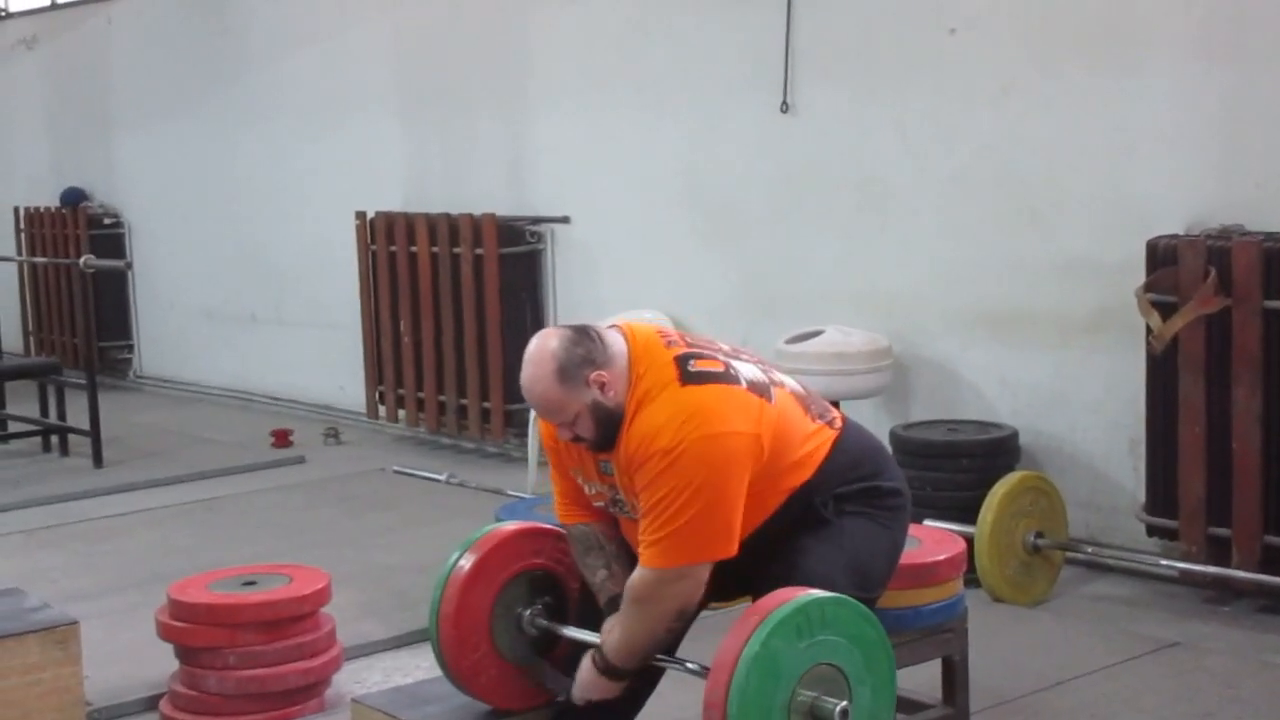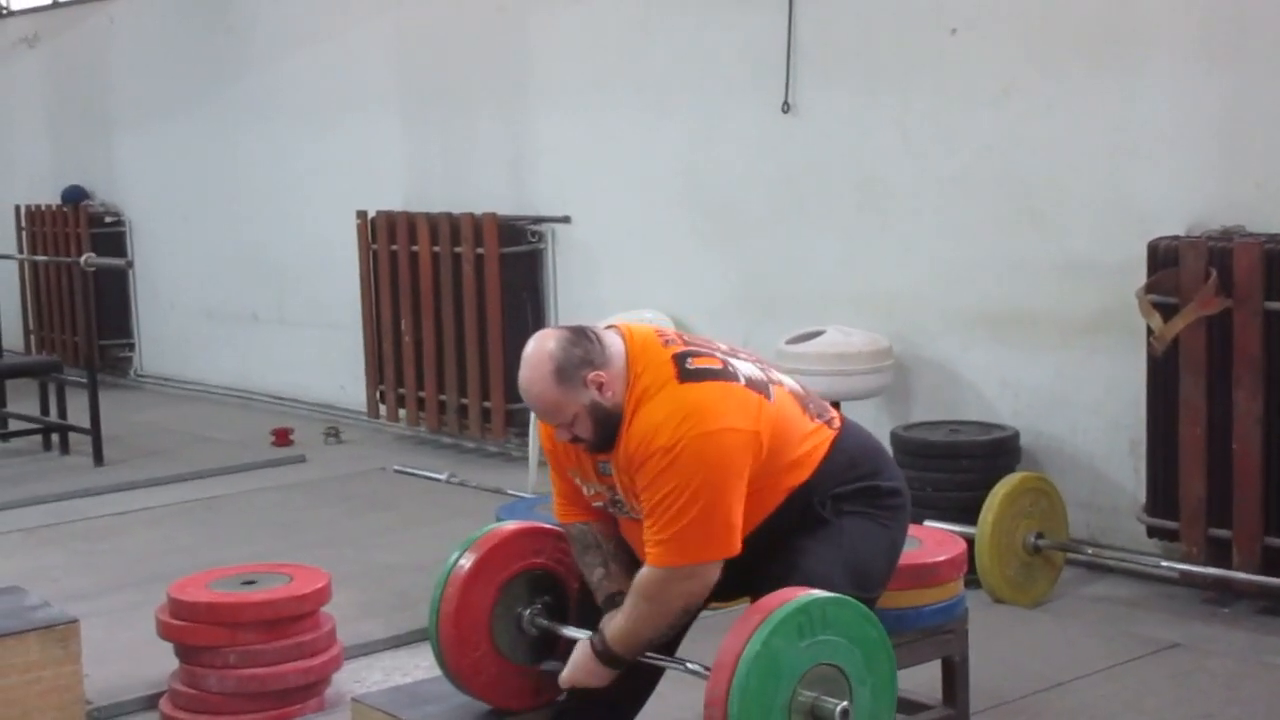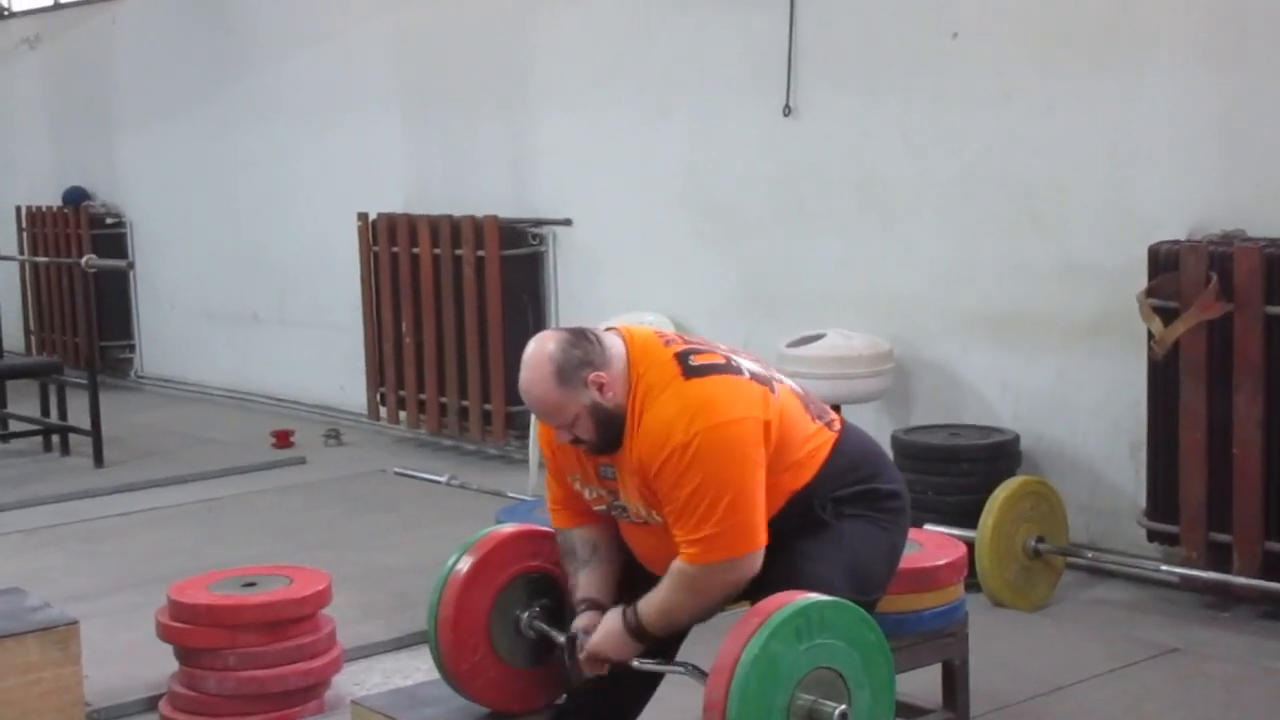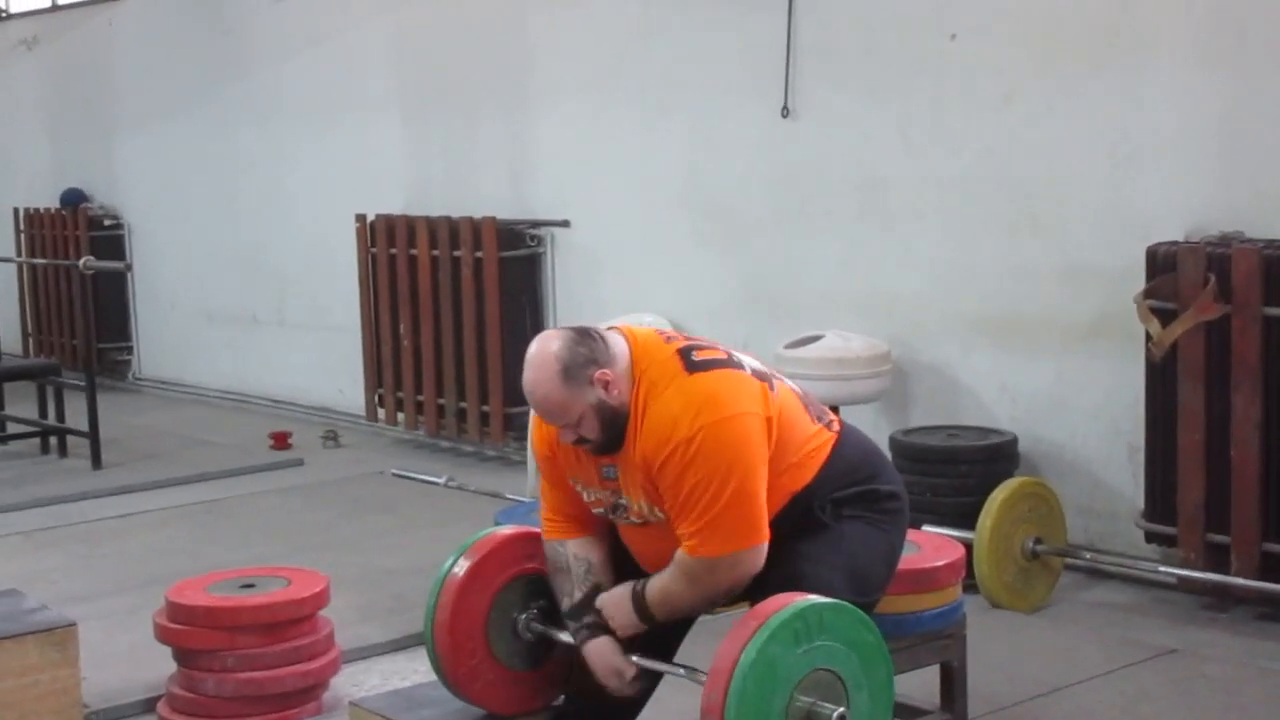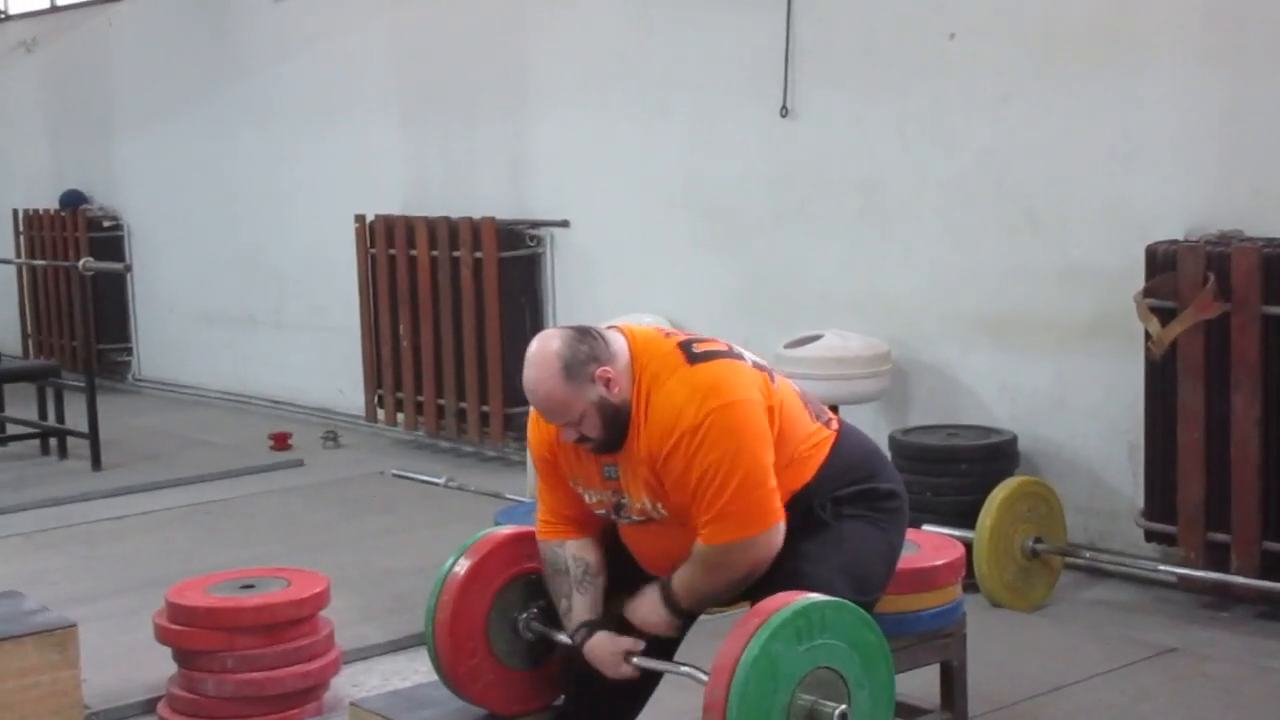
dt=0.2s
person 1, frame 1
left shoulder: (689, 418)
right shoulder: (570, 398)
left elbow: (672, 582)
right elbow: (586, 511)
left wrist: (611, 666)
right wrist: (616, 609)
right knee: (607, 617)
person 1, frame 2
left shoulder: (689, 413)
right shoulder: (569, 402)
left elbow: (685, 575)
right elbow: (584, 510)
left wrist: (608, 653)
right wrist: (612, 603)
person 1, frame 3
left shoulder: (696, 410)
right shoulder: (566, 404)
left elbow: (724, 566)
right elbow: (578, 515)
left wrist: (636, 626)
right wrist: (589, 607)
person 1, frame 4
left shoulder: (698, 404)
right shoulder: (563, 407)
left elbow: (729, 563)
right elbow: (569, 527)
left wrist: (642, 604)
right wrist: (588, 632)
right knee: (607, 639)
person 1, frame 5
left shoulder: (701, 397)
right shoulder: (561, 404)
left elbow: (748, 546)
right elbow: (565, 527)
left wrist: (672, 601)
right wrist: (587, 630)
